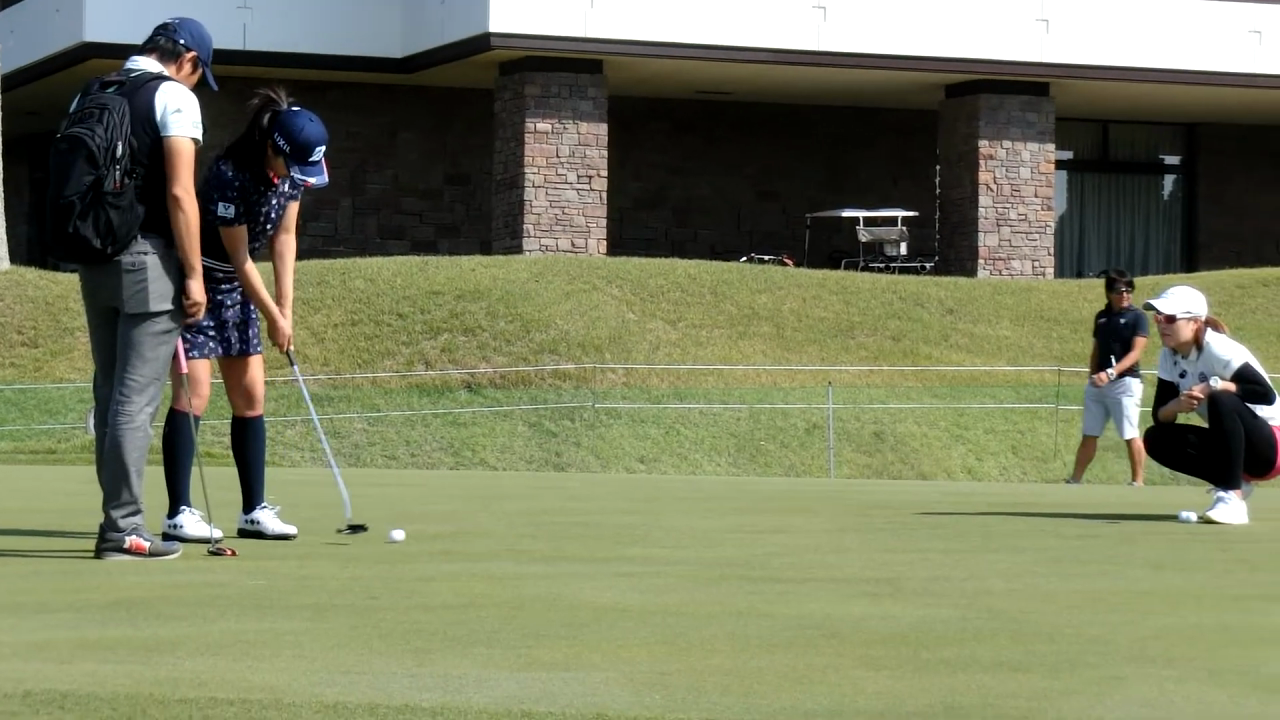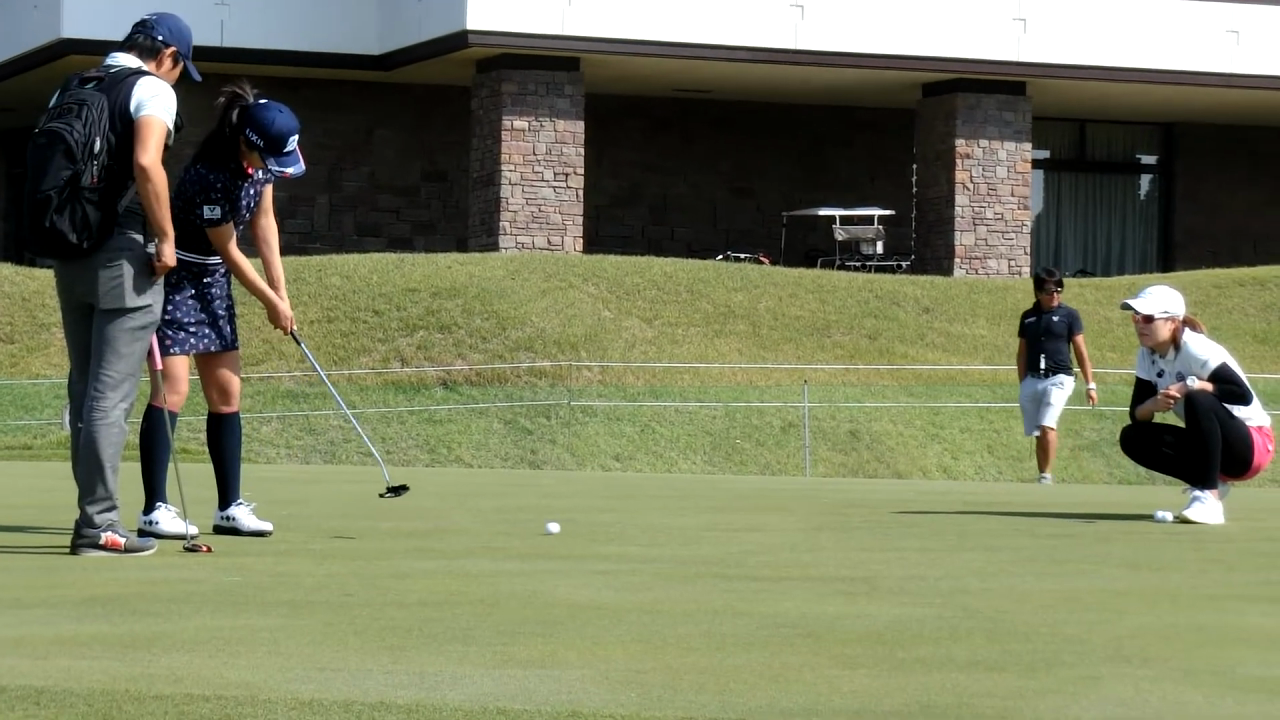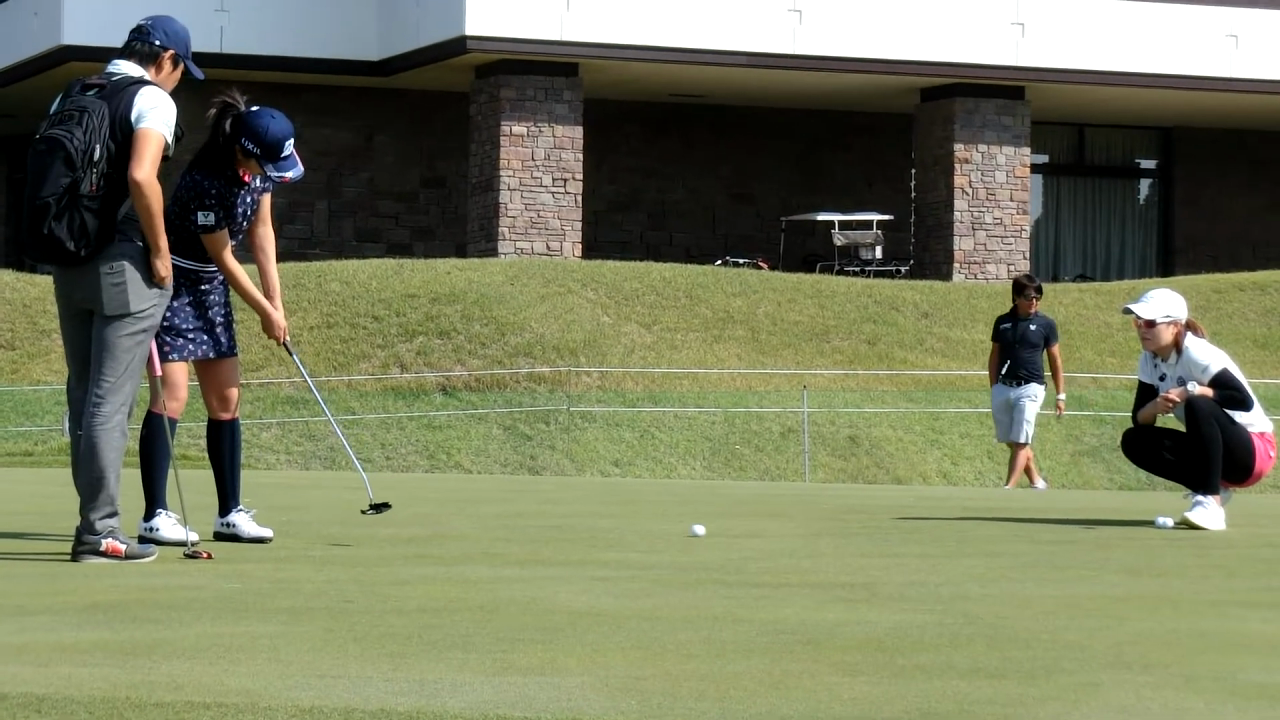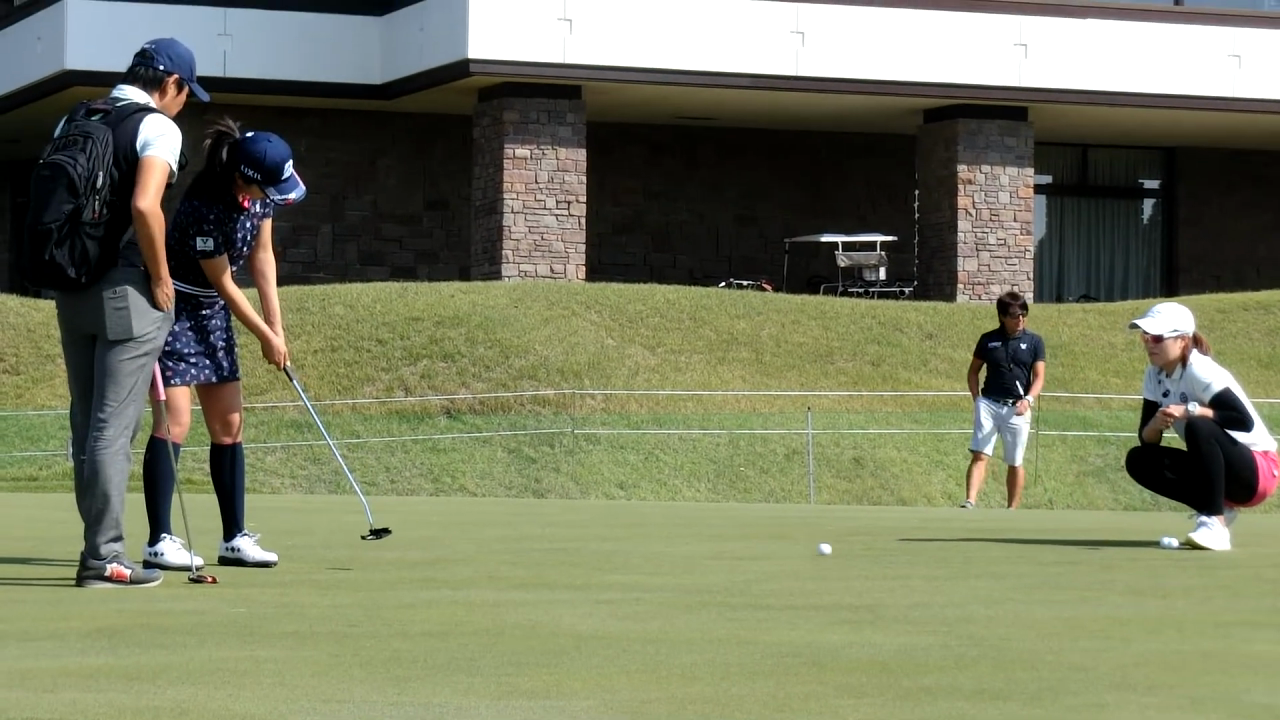
dt=0.4s
person 1, frame 1
right shoulder: (175, 96)
right elbow: (179, 193)
right wrist: (194, 273)
left hip: (96, 259)
right hip: (148, 257)
left knee: (110, 393)
right knee: (135, 398)
left ankle: (117, 517)
right ankle: (122, 528)
person 1, frame 2
right shoulder: (152, 88)
right elbow: (146, 162)
right wrist: (166, 239)
left hip: (71, 255)
right hip: (122, 253)
left knee: (85, 390)
right knee: (110, 394)
left ankle: (94, 513)
right ankle: (98, 524)
person 1, frame 3
left shoulder: (71, 97)
right shoulder: (152, 98)
right elbow: (141, 177)
right wrist: (160, 251)
left hip: (70, 262)
right hip: (122, 262)
left knee: (84, 396)
right knee: (109, 401)
left ankle: (94, 520)
right ankle: (99, 531)
person 1, frame 4
left shoulder: (74, 121)
right shoulder: (157, 126)
right elbow: (144, 206)
right wrist: (161, 280)
left hip: (72, 288)
right hip: (125, 289)
left knee: (87, 422)
right knee: (112, 426)
left ankle: (99, 544)
right ankle: (104, 556)
person 2, frame 1
left shoulder: (293, 173)
right shoulder: (230, 174)
left elbow: (285, 236)
right elbow: (240, 256)
left wrist: (287, 307)
right wrist: (273, 315)
left hip: (238, 285)
right hip: (196, 281)
left knee: (251, 397)
right knee: (194, 394)
left ankle: (255, 509)
right ankle: (179, 513)
person 2, frame 2
left shoulder: (262, 160)
right shoulder: (209, 174)
left elbow: (264, 220)
right elbow: (229, 251)
left wrist: (281, 289)
right wrist: (270, 303)
left hip: (214, 279)
right hip: (177, 277)
left knee: (227, 393)
right knee: (173, 390)
left ankle: (230, 507)
right ankle: (154, 509)
person 2, frame 3
left shoulder: (260, 167)
right shoulder: (205, 181)
left elbow: (261, 229)
right elbow: (224, 257)
left wrist: (277, 300)
right wrist: (265, 311)
left hip: (212, 287)
right hip: (174, 284)
left knee: (226, 400)
right knee: (172, 397)
left ankle: (230, 513)
right ankle: (154, 516)
person 2, frame 4
left shoulder: (260, 192)
right shoulder: (204, 206)
left elbow: (262, 255)
right elbow: (224, 283)
left wrist: (277, 325)
right wrist: (266, 338)
left hip: (213, 312)
right hip: (176, 308)
left knee: (229, 424)
right knee: (175, 421)
left ankle: (235, 537)
right ankle: (160, 540)
person 3, frame 1
left shoulder: (1219, 349)
right shoulder: (1168, 356)
right elbow: (1159, 416)
left wrist: (1213, 385)
right wrist: (1176, 405)
right hip: (1234, 445)
left knee: (1222, 400)
right knee: (1156, 438)
left ankle: (1233, 498)
right ankle: (1234, 482)
person 3, frame 2
left shoulder: (1196, 349)
right shoulder: (1146, 355)
left elbow: (1244, 395)
right elbow: (1136, 415)
left wrist: (1190, 385)
right wrist: (1153, 404)
right hip: (1210, 445)
left knee: (1198, 400)
right knee: (1132, 438)
left ankle: (1209, 499)
right ankle: (1211, 483)
person 3, frame 3
left shoulder: (1197, 353)
right shoulder: (1149, 359)
left elbow: (1245, 401)
right elbow: (1139, 419)
left wrist: (1190, 389)
right wrist: (1154, 407)
right hip: (1213, 450)
left knee: (1198, 405)
right knee: (1133, 441)
left ankle: (1211, 504)
right ankle: (1212, 489)
person 3, frame 4
left shoulder: (1200, 371)
right shoulder: (1155, 375)
left elbow: (1244, 421)
right elbow: (1147, 440)
left wrist: (1190, 410)
right wrist: (1155, 423)
right hip: (1216, 469)
left knee: (1199, 426)
right knee: (1138, 460)
left ankle: (1215, 524)
right ankle: (1218, 507)
person 4, frame 1
left shoulder: (1138, 317)
right shoulder: (1101, 317)
left elbow: (1136, 352)
left wrist: (1110, 372)
right wrist: (1091, 377)
left hip: (1125, 383)
right hip: (1098, 383)
left knee: (1130, 435)
right knee: (1089, 435)
left ankle: (1137, 484)
right ankle: (1075, 482)
person 4, frame 2
left shoulder: (1070, 315)
right shoulder: (1027, 317)
left elbow: (1081, 351)
left wrist: (1090, 385)
right wrist: (1022, 382)
left hip: (1059, 379)
right hip: (1031, 381)
left knee: (1047, 427)
right knee: (1039, 435)
left ankle: (1046, 475)
right ankle: (1046, 484)
person 4, frame 3
left shoulder: (1046, 324)
right shoulder: (1002, 322)
left elbow: (1055, 361)
right elbow: (994, 357)
left wrist: (1060, 394)
right wrist: (993, 387)
left hip: (1030, 389)
right hip: (1003, 388)
left knee: (1020, 442)
right knee: (1011, 442)
left ankle: (1008, 489)
right ankle: (1037, 482)
person 4, frame 4
left shoulder: (1034, 342)
right shoulder: (987, 340)
left elbow: (1039, 377)
right elbow: (973, 371)
left wrist: (1028, 400)
right wrist: (977, 399)
left hip: (1016, 409)
right hip: (989, 405)
left knee: (1015, 464)
right knee: (979, 455)
left ankle: (1012, 511)
right ankle: (970, 503)
